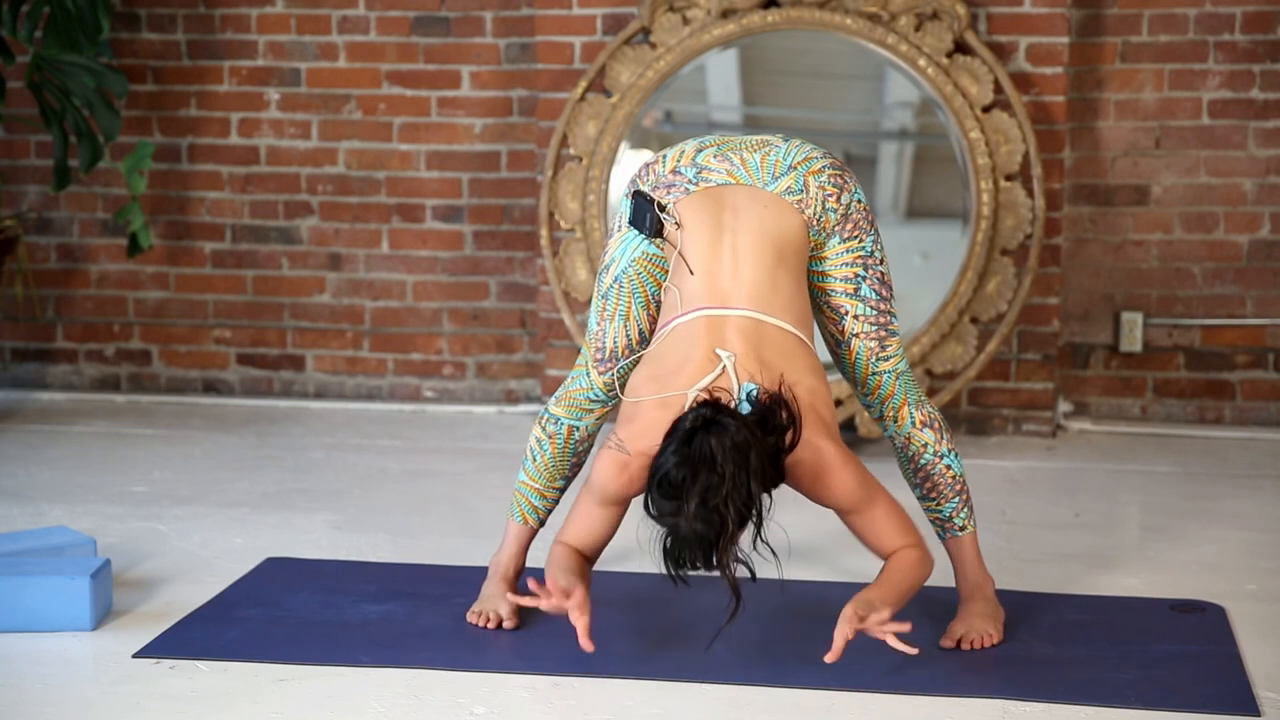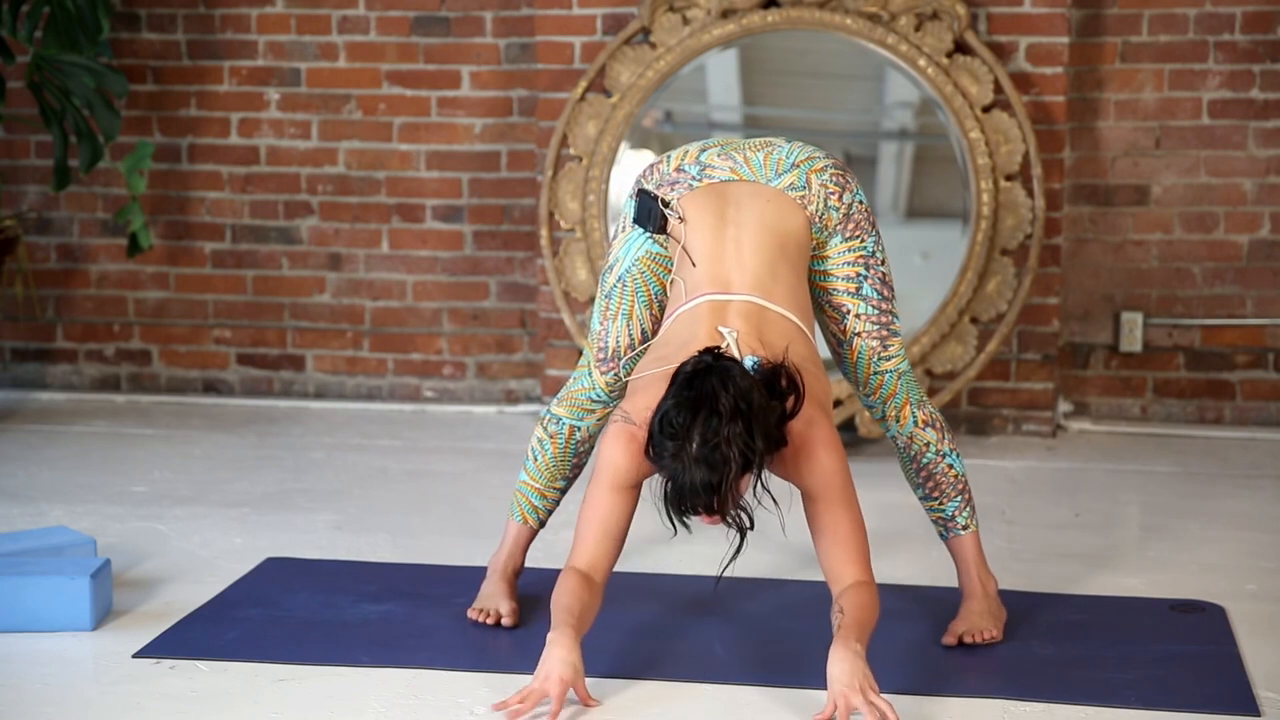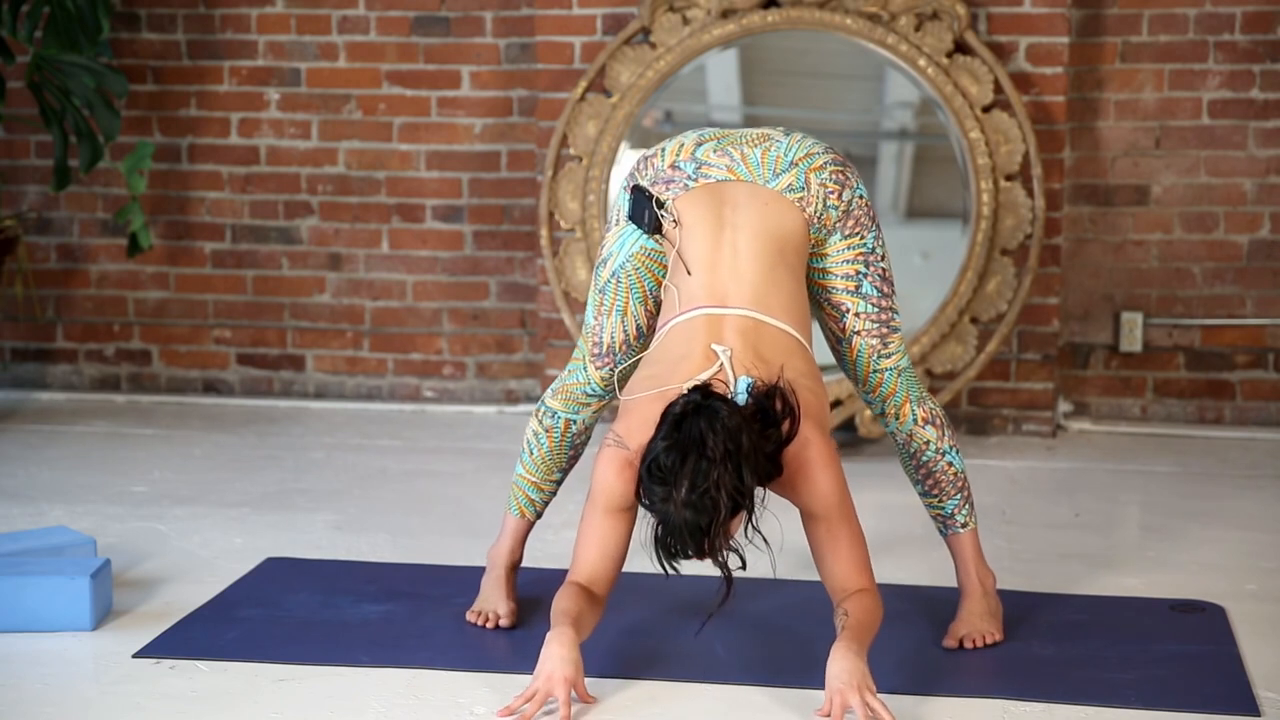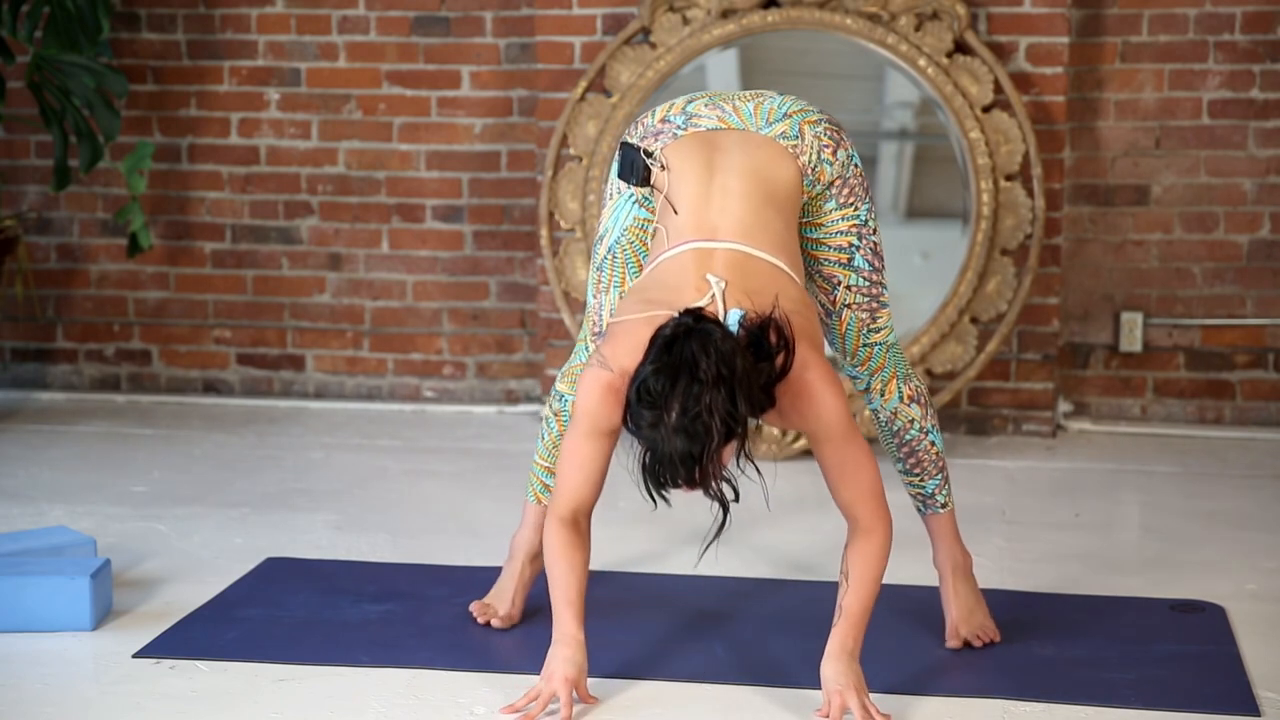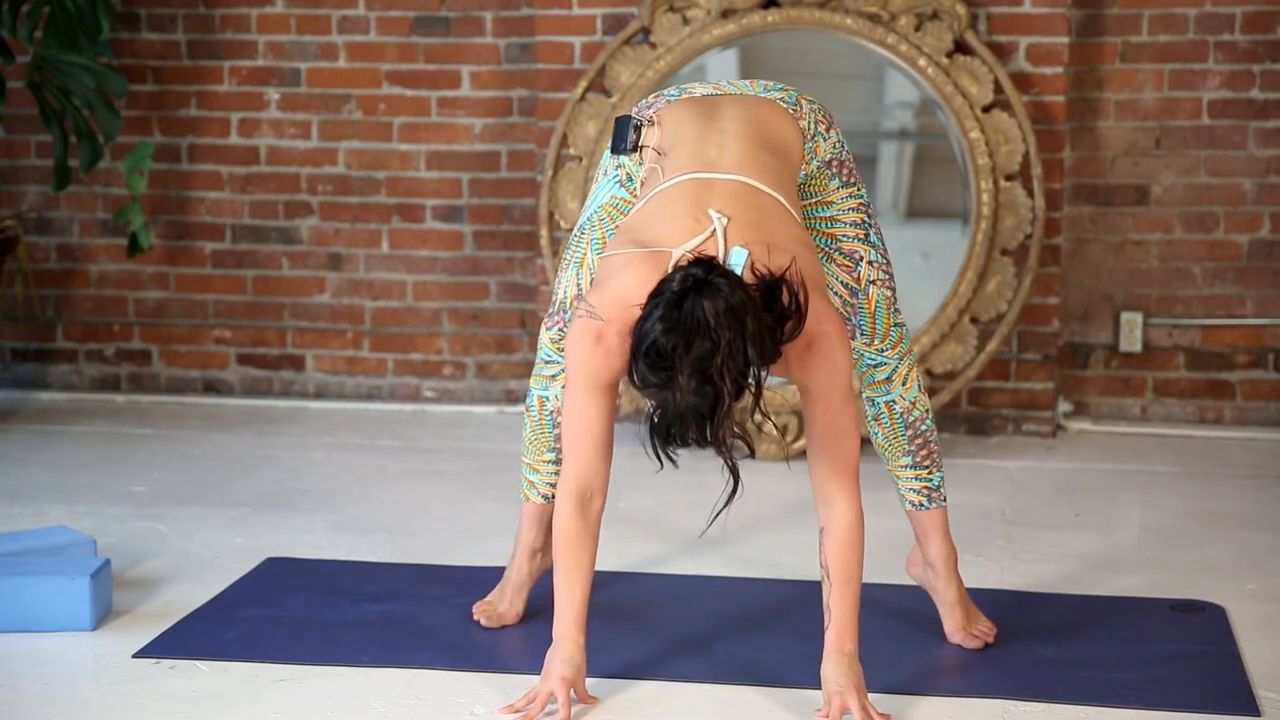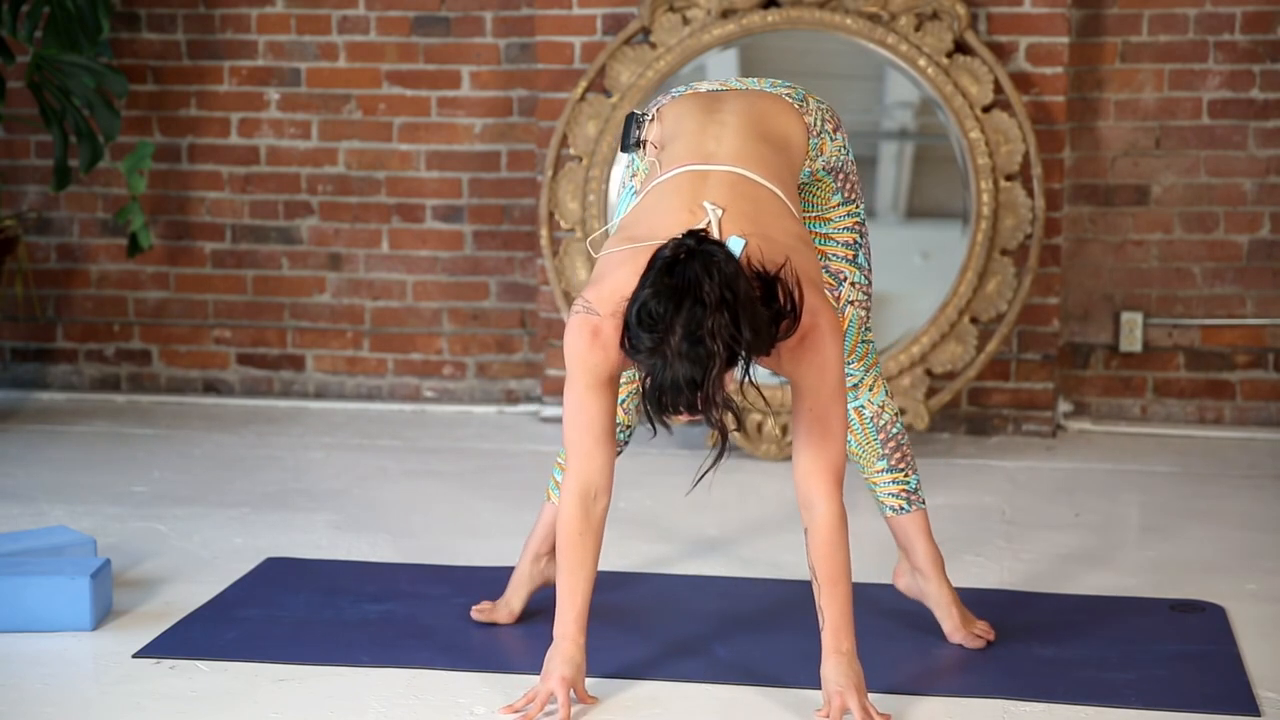
dt=0.7s
person 1, frame 1
left shoulder: (812, 451)
right shoulder: (633, 446)
left elbow: (910, 552)
right elbow: (572, 548)
left wrist: (867, 606)
right wrist: (565, 581)
left knee: (893, 396)
right knee: (591, 387)
left ankle: (975, 581)
right ankle: (505, 563)
person 1, frame 2
left shoulder: (805, 433)
right shoulder: (633, 426)
left elbow: (853, 582)
right elbow: (584, 571)
left wrist: (847, 653)
right wrist: (561, 643)
left knee: (893, 393)
right knee: (594, 386)
left ankle: (977, 581)
right ankle: (505, 562)
person 1, frame 3
left shoulder: (800, 448)
right shoulder: (632, 445)
left elbow: (857, 591)
right elbow: (586, 586)
left wrist: (848, 654)
right wrist: (561, 640)
left knee: (892, 387)
right knee: (587, 378)
left ankle: (975, 577)
right ankle: (505, 556)
person 1, frame 4
left shoulder: (799, 377)
right shoulder: (615, 370)
left elbow: (869, 523)
right elbow: (568, 514)
left wrist: (842, 657)
right wrist: (566, 644)
left knee: (876, 364)
left ankle: (951, 558)
right ankle: (523, 553)
person 1, frame 5
left shoulder: (811, 327)
right shoulder: (605, 320)
left elbow: (838, 498)
right elbow: (581, 492)
left wrist: (841, 658)
right wrist: (565, 646)
left hip: (794, 134)
left knee: (882, 351)
right knee: (561, 349)
left ankle: (936, 560)
right ankle: (530, 552)
person 1, frame 6
left shoulder: (804, 321)
right shoulder: (601, 315)
left elbow: (821, 497)
right elbow: (586, 487)
left wrist: (840, 658)
right wrist: (565, 647)
left knee: (852, 370)
right knee: (611, 391)
left ankle: (923, 569)
right ankle: (538, 559)
